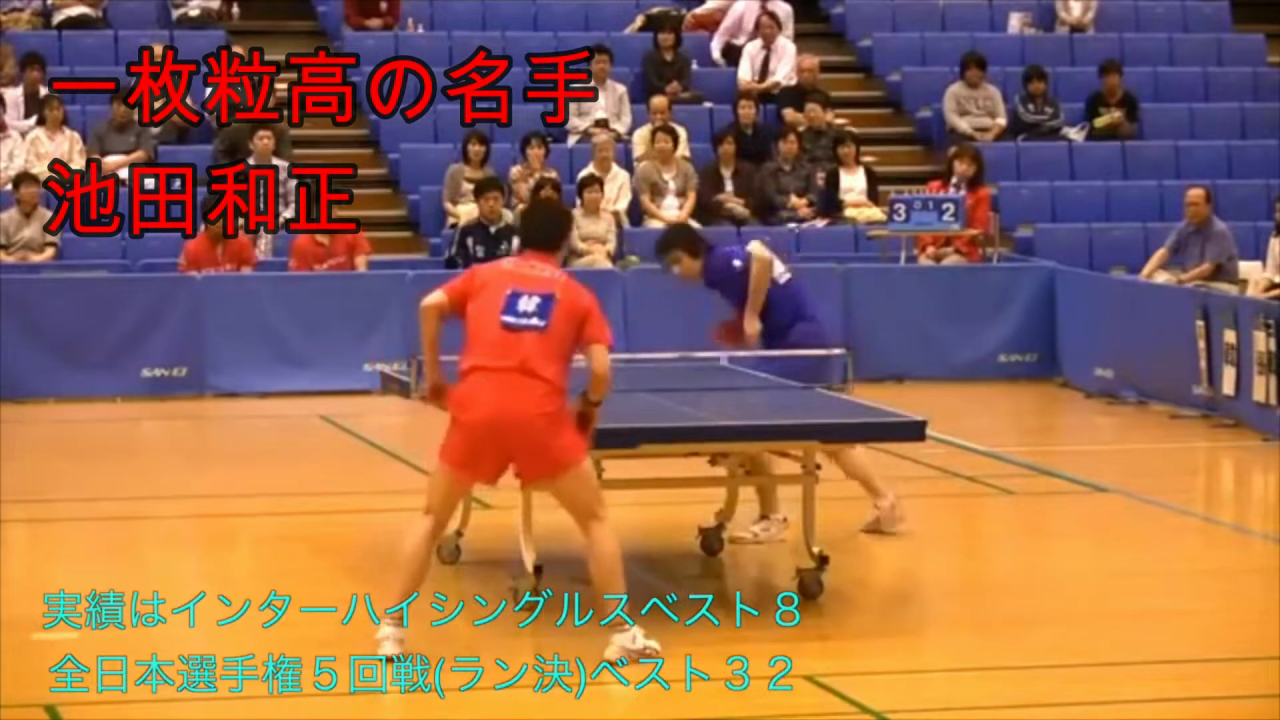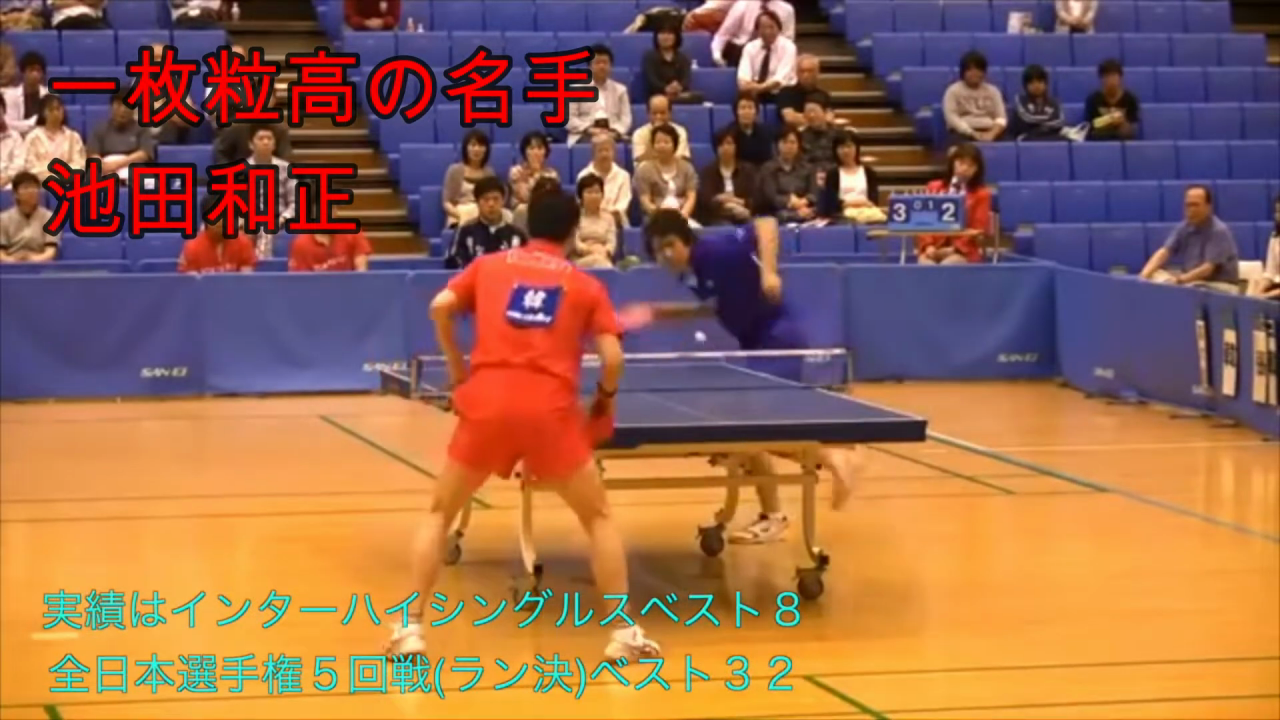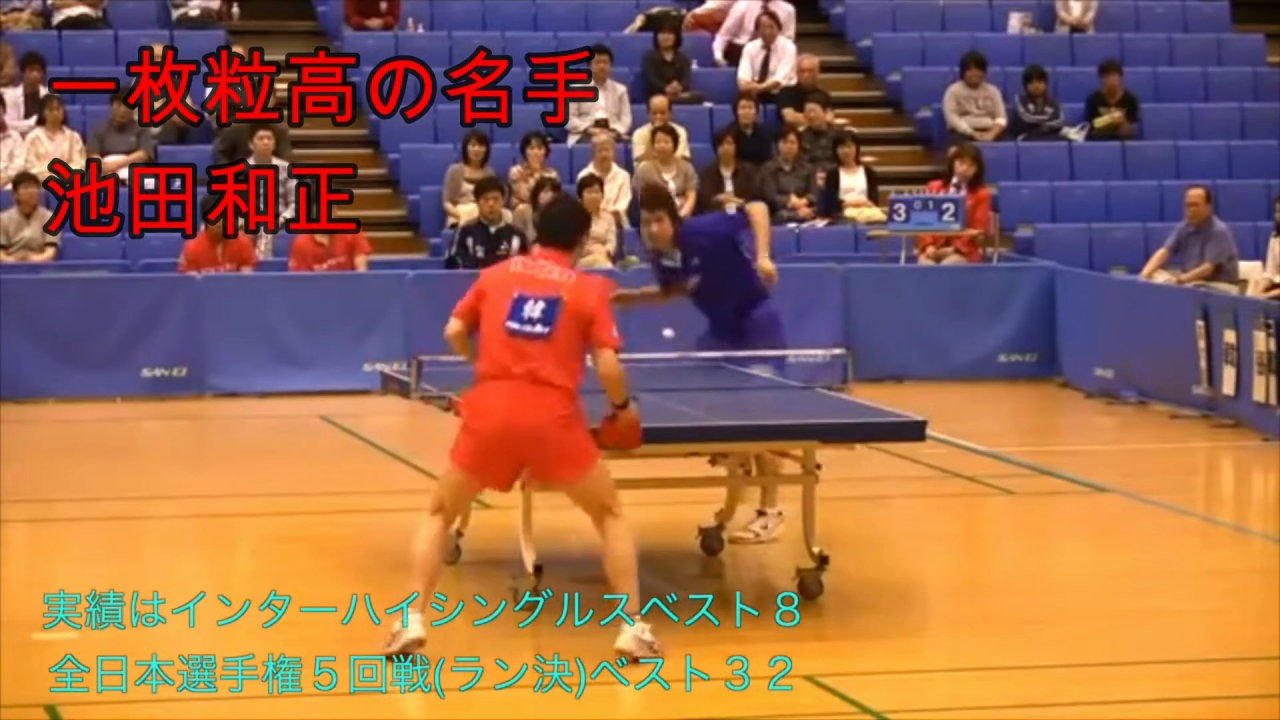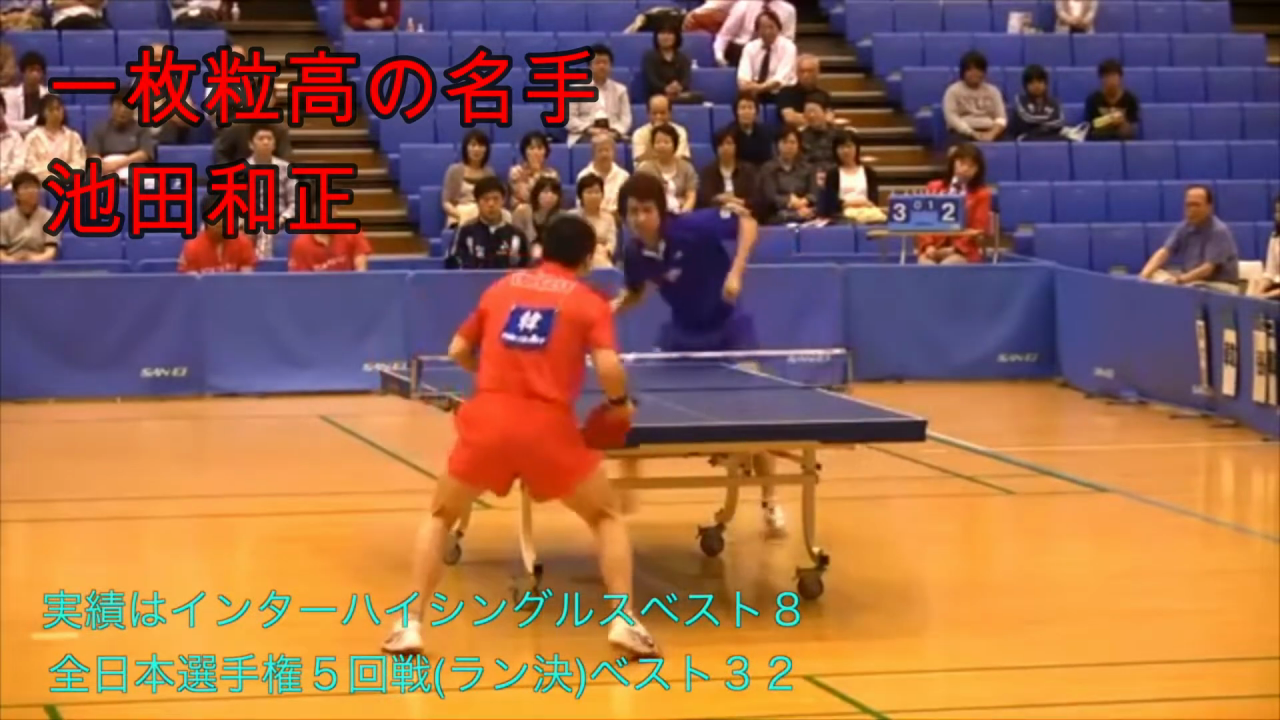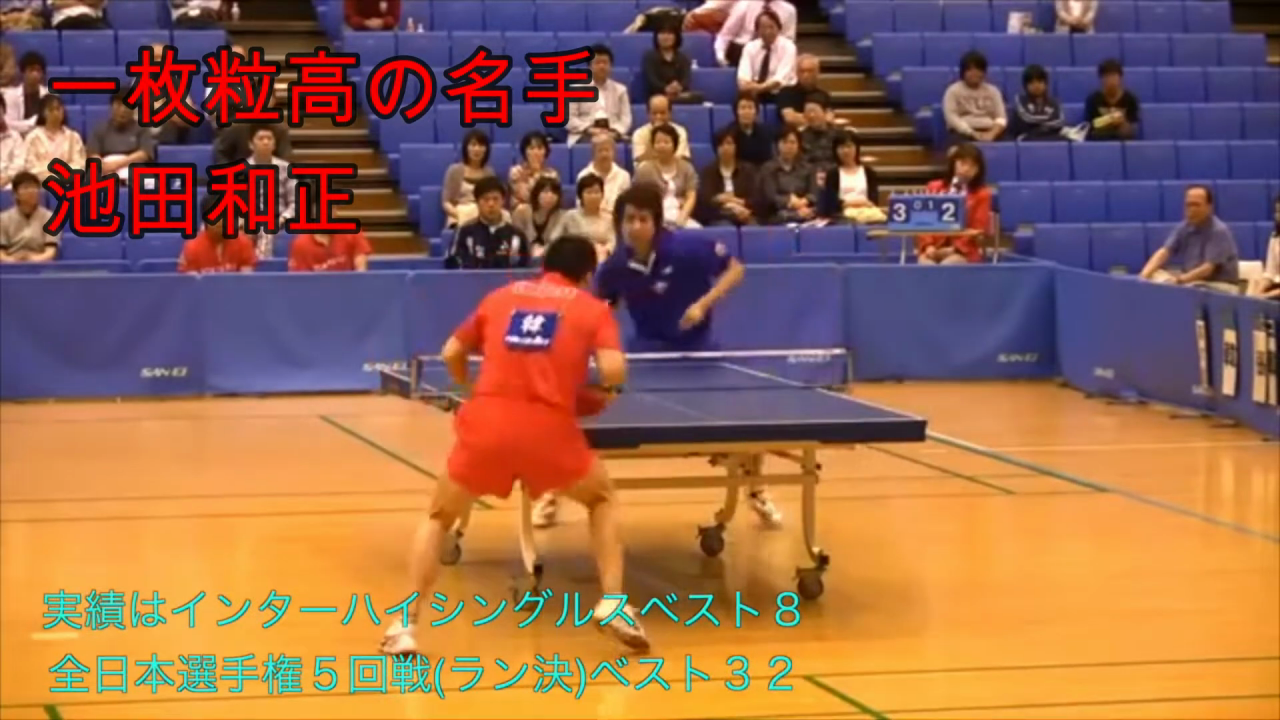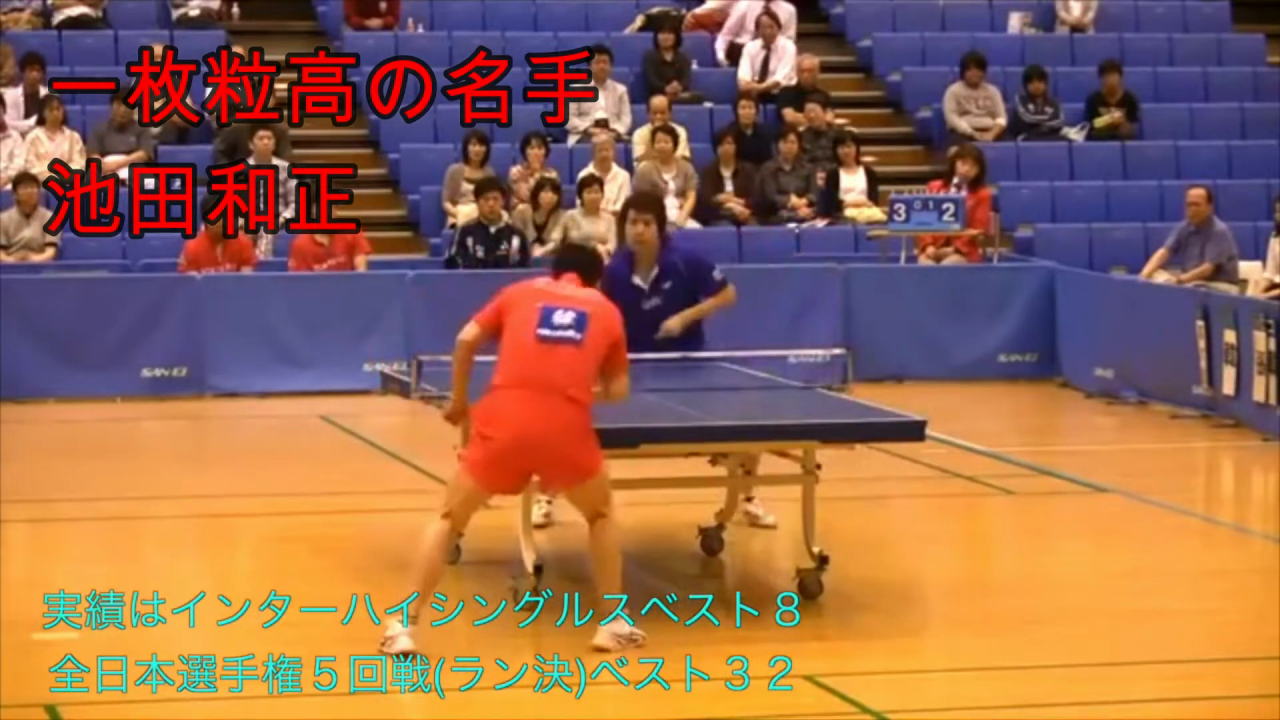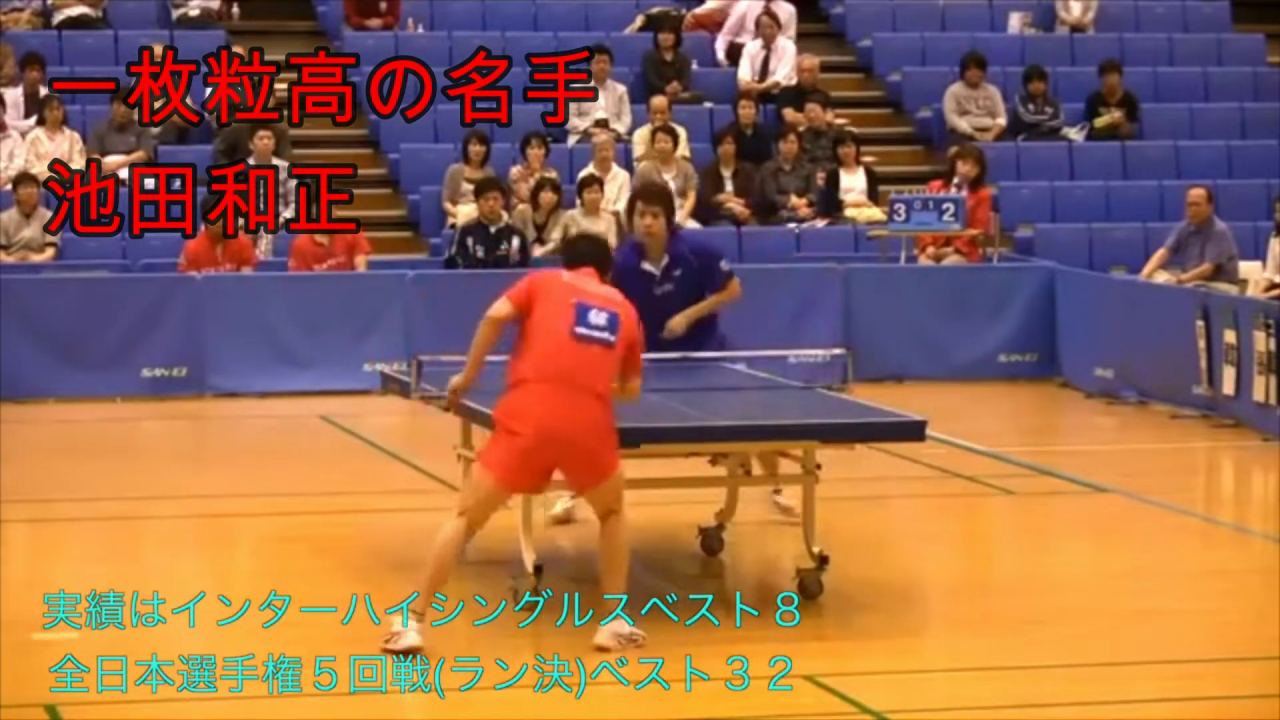
dt=0.1s
person 1, frame 1
left shoulder: (484, 274)
right shoulder: (578, 295)
left elbow: (431, 307)
right elbow: (601, 370)
left wrist: (432, 373)
right wrist: (590, 407)
left hip: (477, 406)
right hip: (540, 413)
left knee: (433, 517)
right knee: (594, 517)
left ankle: (392, 631)
right ankle: (624, 635)
person 1, frame 2
left shoulder: (490, 264)
right shoulder: (584, 283)
left elbow: (441, 308)
right elbow: (611, 358)
left wrist: (456, 363)
right wrist: (607, 398)
left hip: (487, 403)
right hip: (550, 409)
left knee: (440, 513)
right knee: (597, 518)
left ankle: (410, 627)
right ankle: (624, 631)
person 1, frame 3
left shoulder: (495, 275)
right shoulder: (590, 291)
left elbow: (454, 333)
right elbow: (608, 369)
right wrist: (623, 406)
left hip: (489, 412)
right hip: (553, 418)
left knee: (439, 514)
right knee: (610, 514)
left ankle: (412, 620)
right ankle: (632, 627)
person 1, frame 4
left shoulder: (501, 288)
right shoulder: (589, 302)
left elbow: (459, 351)
right elbow: (609, 369)
right wrist: (621, 400)
left hip: (486, 422)
right hip: (548, 429)
left knee: (440, 516)
right knee: (607, 516)
left ankle: (411, 623)
right ankle: (625, 622)
person 1, frame 5
left shoulder: (500, 297)
right shoulder: (592, 309)
left elbow: (450, 355)
right elbow: (613, 369)
right wrist: (604, 389)
left hip: (485, 424)
right hip: (549, 431)
left knee: (438, 518)
right knee: (603, 498)
left ankle: (405, 627)
right ankle: (614, 605)
person 1, frame 6
left shoulder: (521, 292)
right shoulder: (607, 310)
left elbow: (467, 338)
right elbow: (618, 390)
left wrist: (458, 396)
left hip: (503, 421)
right hip: (568, 426)
left knee: (449, 518)
right knee: (601, 513)
left ankle: (405, 626)
right ankle: (613, 621)
person 1, frame 7
left shoulder: (543, 280)
right shoulder: (625, 310)
left elbow: (496, 316)
right elbow: (631, 389)
left wrist: (468, 375)
left hip: (528, 416)
right hip: (590, 425)
left knee: (466, 517)
right knee: (612, 512)
left ankle: (411, 622)
right ankle: (614, 621)
person 2, frame 1
left shoulder: (719, 264)
right shoulder: (734, 259)
left elbow: (762, 257)
left wrist: (751, 316)
right wrist: (743, 326)
left hip: (796, 342)
right hip: (806, 337)
left ankle: (772, 516)
right ankle: (883, 501)
person 2, frame 2
left shoulder: (716, 251)
right shoulder: (692, 273)
left elbow: (766, 226)
left wrist: (769, 274)
right wrist: (665, 312)
left hip: (779, 339)
right hip: (760, 343)
left ankle: (772, 515)
right ankle: (835, 459)
person 2, frame 3
left shoulder: (705, 230)
right shoulder: (659, 257)
left elbow: (757, 209)
right elbow: (671, 290)
left wrist: (763, 256)
right wrist: (624, 296)
left hip: (757, 325)
right hip: (723, 331)
left ankle: (769, 510)
person 2, frame 4
left shoulder: (697, 227)
right shoulder: (633, 252)
left elbow: (747, 222)
right elbow: (632, 294)
left wrist: (736, 272)
right wrist: (610, 311)
left hip: (728, 328)
right hip: (683, 333)
left ankle: (770, 501)
person 2, frame 5
left shoulder: (686, 247)
right shoulder: (615, 266)
left elbow: (734, 269)
right elbow: (604, 308)
left wrist: (703, 304)
left hip: (696, 346)
right hip: (647, 350)
left knee: (743, 417)
right knee: (597, 419)
left ankle: (756, 494)
right ankle: (553, 496)
person 2, frame 6
left shoulder: (687, 261)
right shoulder: (613, 274)
left elbow: (727, 295)
left wrist: (684, 318)
left hip: (686, 356)
left ankle: (748, 498)
right ankle: (548, 496)
person 2, frame 7
left shoulder: (696, 252)
right shoulder: (623, 263)
left elbow: (733, 289)
left wrist: (690, 315)
left hip: (706, 348)
right hip: (655, 353)
left ankle: (774, 489)
right ankle: (573, 492)
